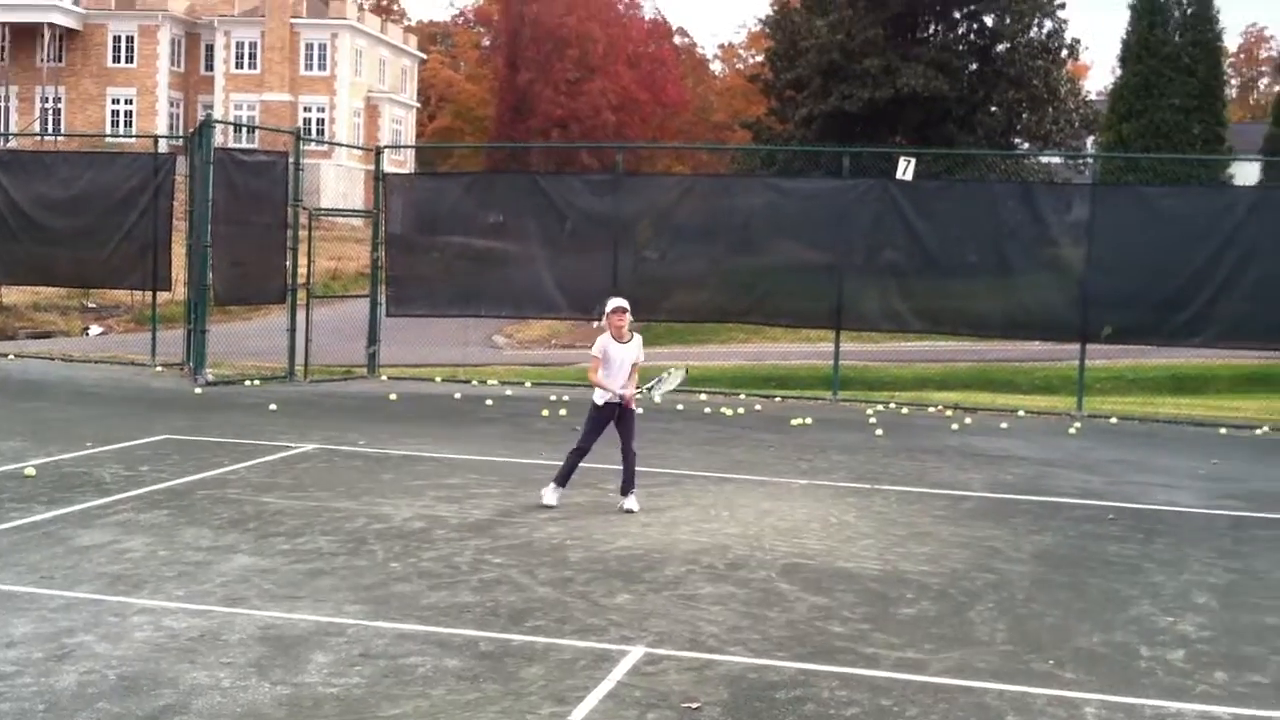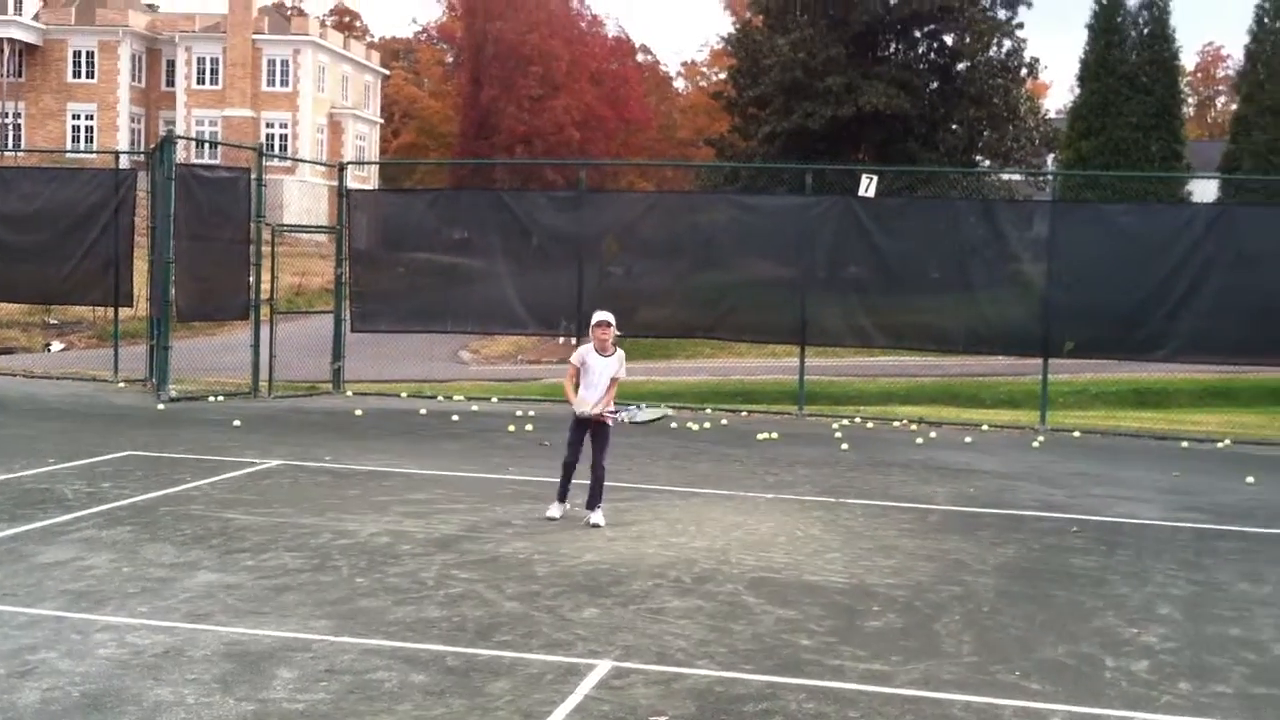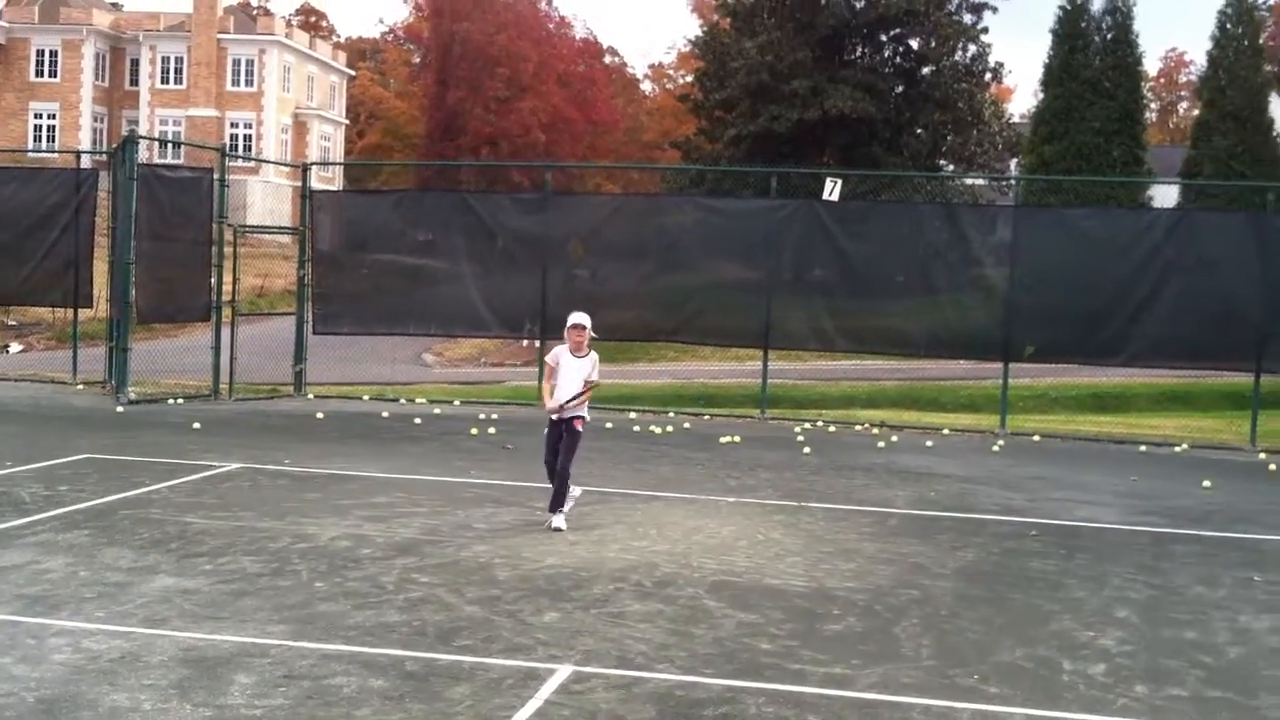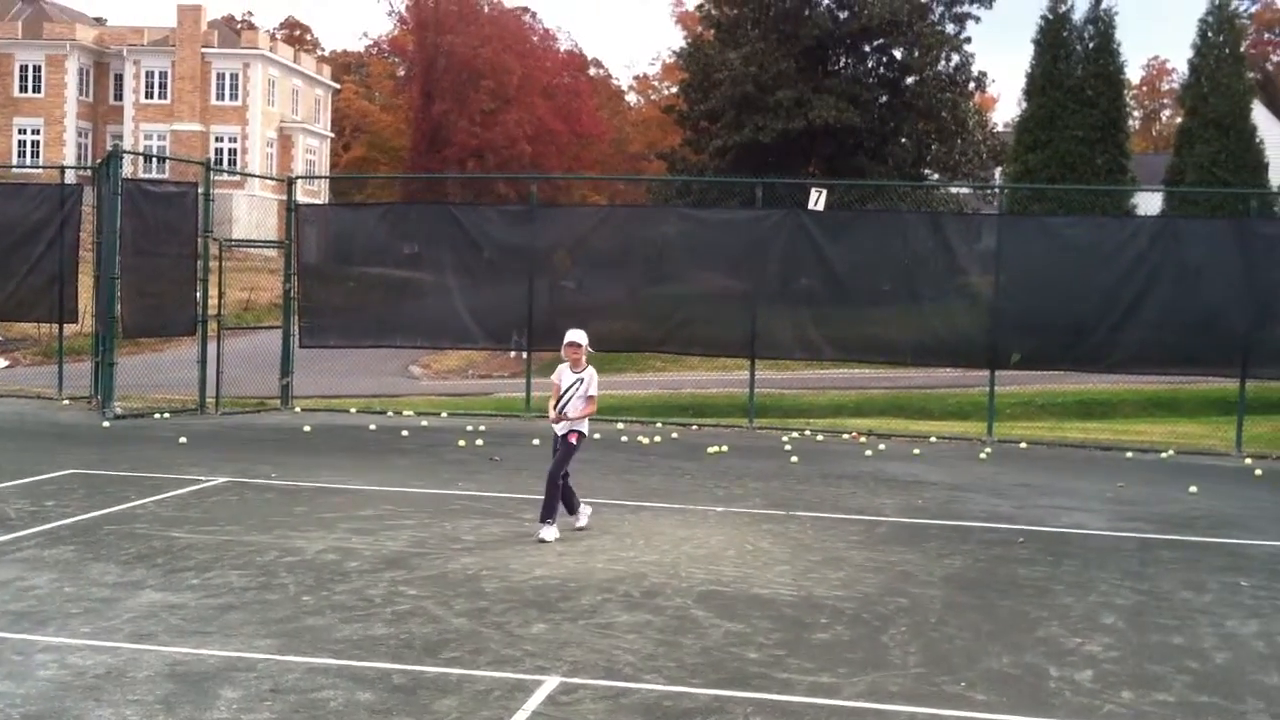
dt=0.2s
person 1, frame 1
left shoulder: (637, 340)
right shoulder: (603, 341)
left elbow: (634, 372)
right elbow: (593, 376)
left wrist: (630, 393)
right wrist: (616, 392)
left hip: (624, 401)
right hip: (602, 401)
left knee: (628, 449)
right knee: (582, 447)
left ankle: (628, 494)
right ankle: (555, 487)
person 1, frame 2
left shoulder: (619, 356)
right shoulder: (584, 351)
left elbow: (612, 389)
right elbow: (569, 381)
left wrist: (600, 409)
right wrist: (575, 405)
left hip: (603, 414)
right hip: (580, 412)
left knee: (598, 463)
right knee: (569, 460)
left ankle: (594, 508)
right ankle: (561, 501)
person 1, frame 3
left shoulder: (592, 358)
right shoulder: (558, 352)
left elbow: (586, 394)
right elbow: (547, 381)
left wrist: (566, 406)
right wrist: (547, 402)
left hip: (576, 416)
right hip: (555, 414)
left knee: (563, 465)
right knee: (550, 462)
left ankle: (557, 512)
right ankle: (568, 492)
person 1, frame 4
left shoulder: (590, 373)
right shoulder: (561, 370)
left elbow: (591, 408)
right elbow: (554, 398)
left wrist: (571, 417)
right wrist: (552, 413)
left hip: (577, 430)
right hip: (559, 430)
left knee: (554, 475)
right knee: (560, 477)
left ankle: (548, 523)
right ankle: (579, 509)
